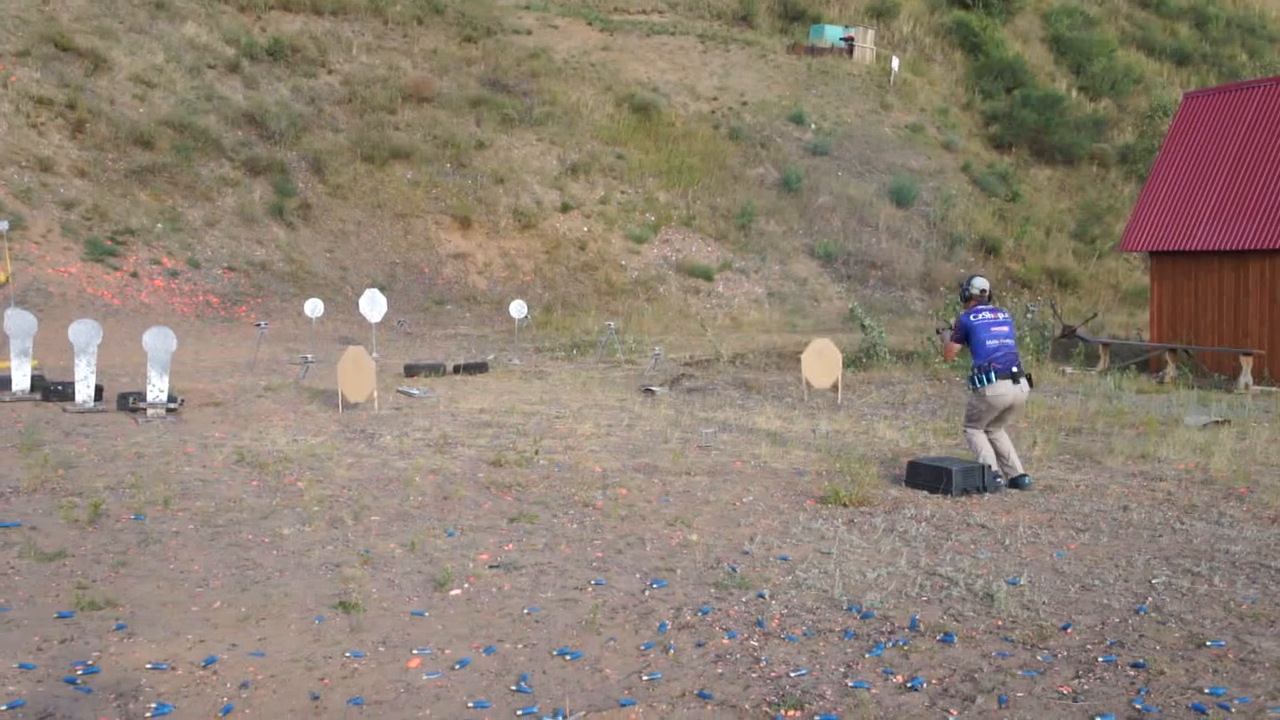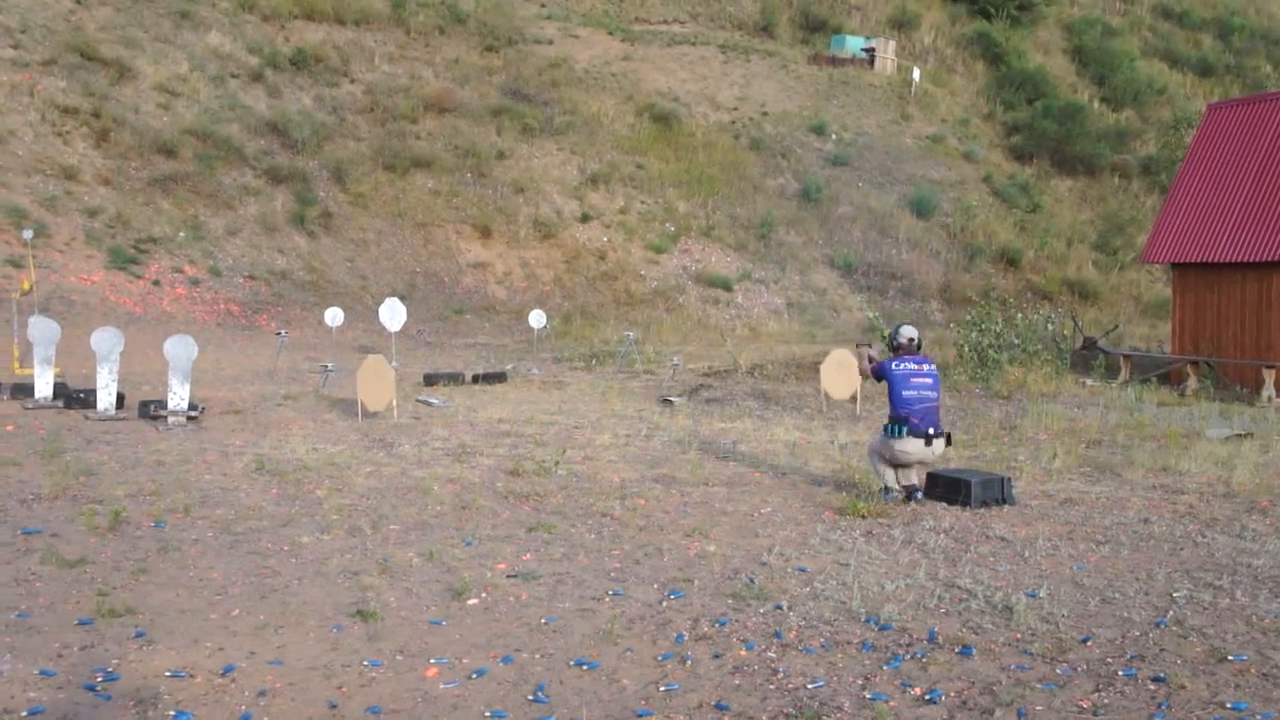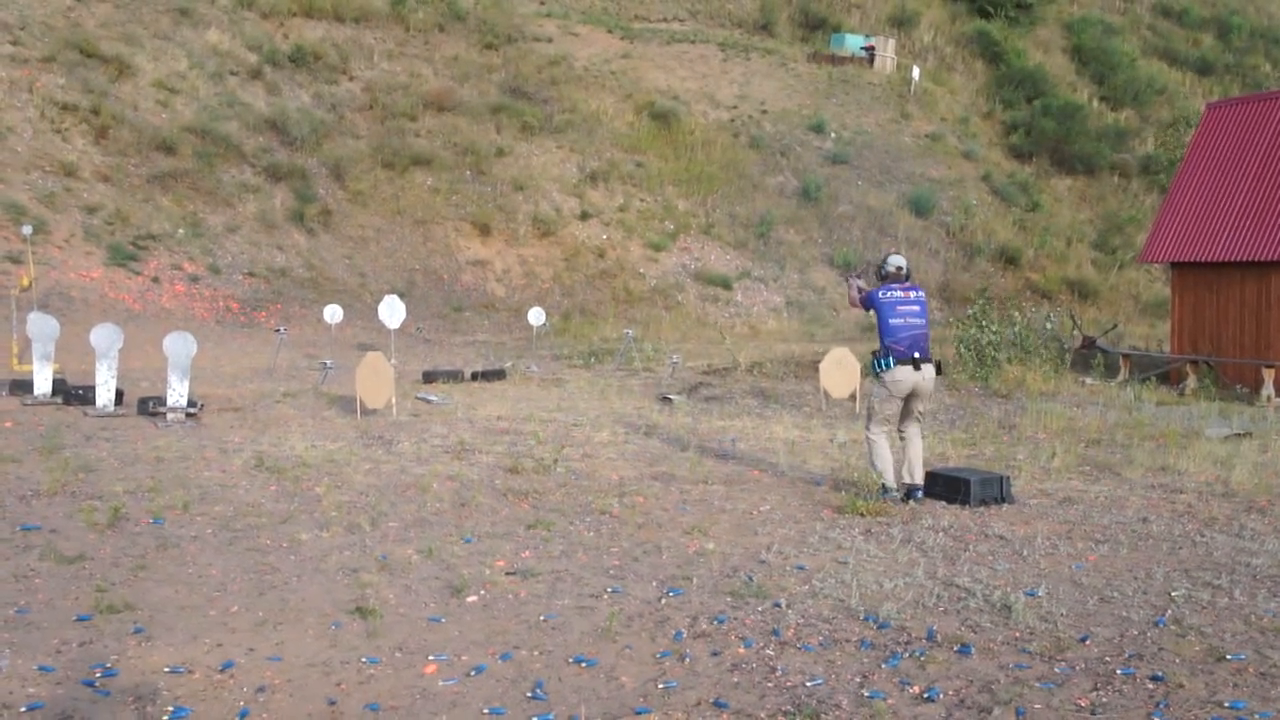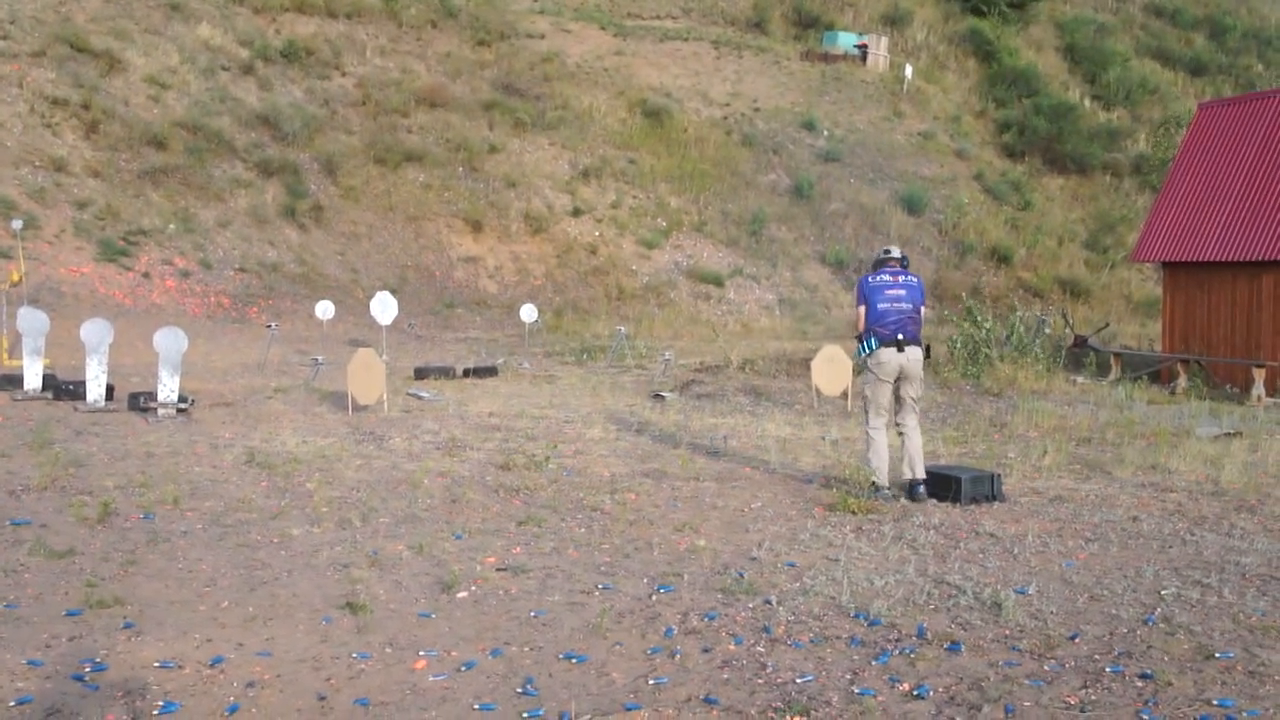
dt=1s
person 1, frame 1
left shoulder: (965, 318)
right shoulder: (1005, 316)
left elbow: (948, 354)
left wrist: (951, 337)
left hip: (992, 388)
right hip: (1020, 386)
left knee: (974, 430)
right knee: (995, 430)
left ankle: (992, 475)
right ankle: (1018, 475)
person 1, frame 2
left shoulder: (890, 366)
right shoulder: (931, 366)
left elbow: (864, 371)
left wrist: (863, 355)
right wrist: (873, 356)
left hip: (908, 445)
right hip: (935, 447)
left knee: (877, 449)
right knee: (895, 452)
left ankle: (892, 488)
right ankle: (912, 487)
person 1, frame 3
left shoulder: (878, 295)
right shoulder: (920, 293)
left elbow: (855, 301)
left wrist: (853, 286)
left hip: (895, 372)
right hip: (925, 371)
left knee: (877, 431)
right knee: (912, 430)
left ankle: (889, 487)
right ankle: (914, 486)
person 1, frame 4
left shoulder: (866, 281)
right shoulder: (916, 281)
left elbow: (861, 326)
right elbow: (920, 321)
left hip: (881, 355)
right hip: (913, 354)
left knee: (876, 424)
right knee: (909, 422)
left ankle: (881, 486)
right ankle: (916, 481)
